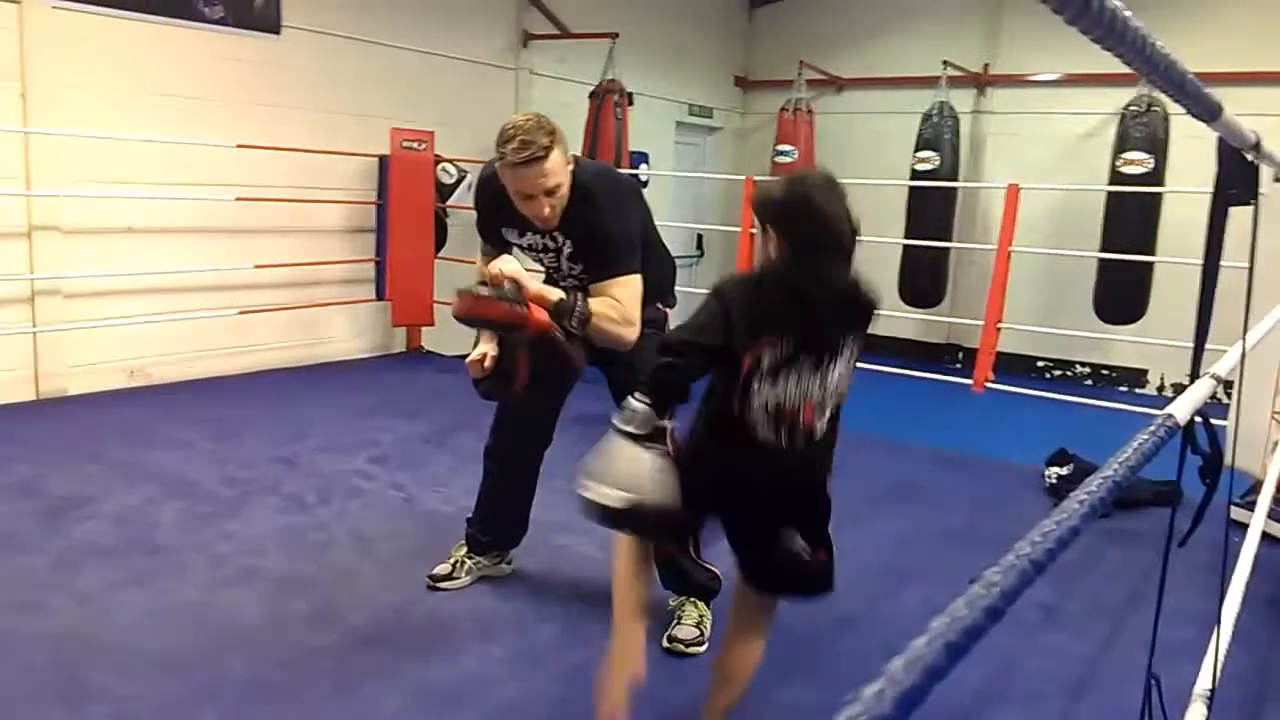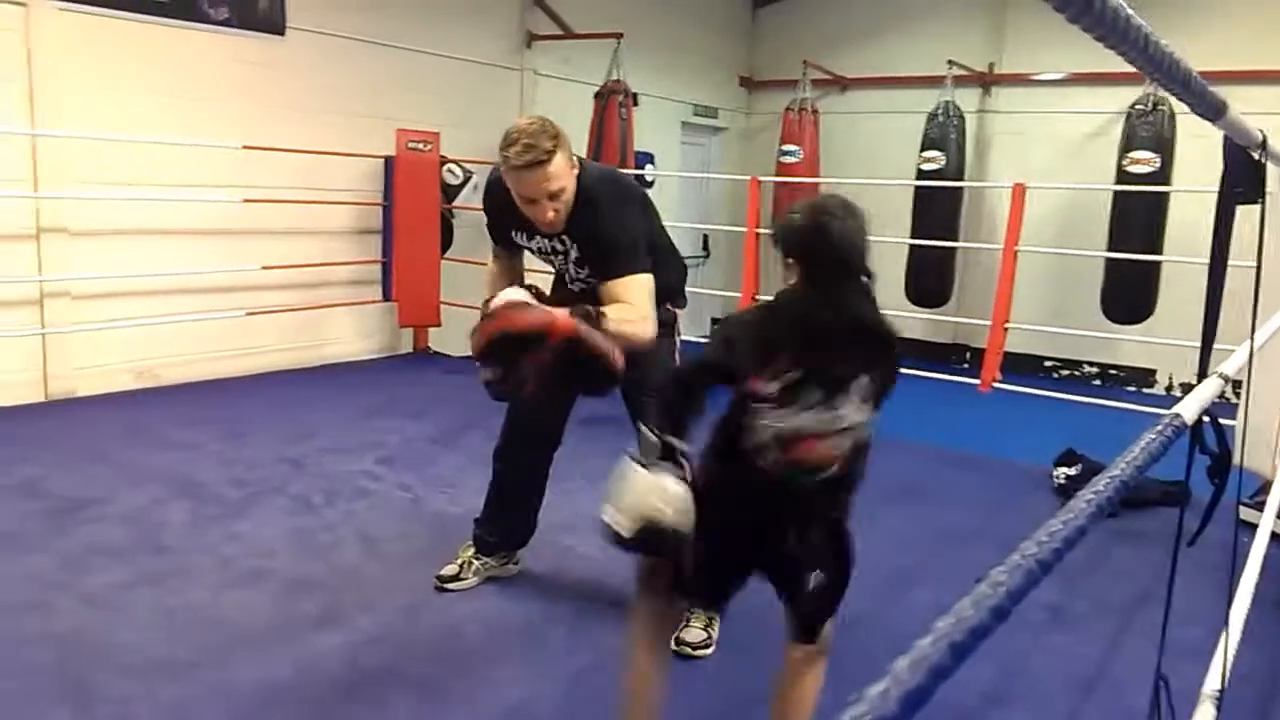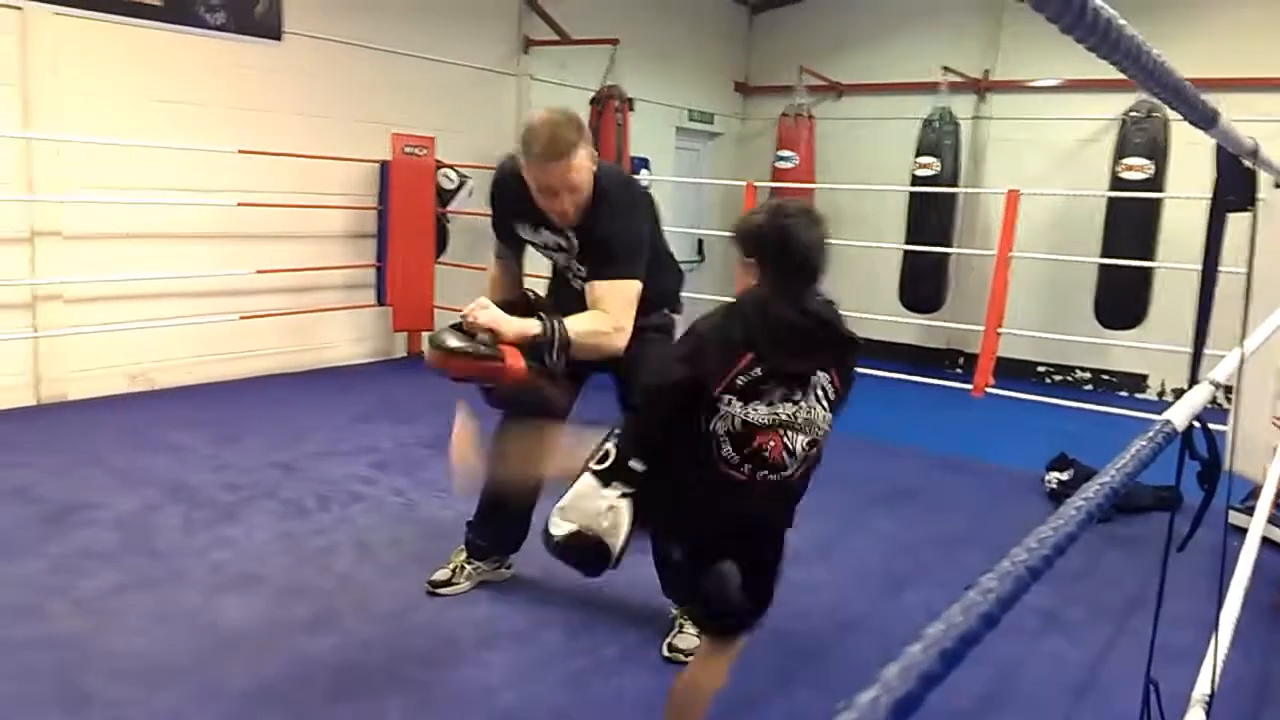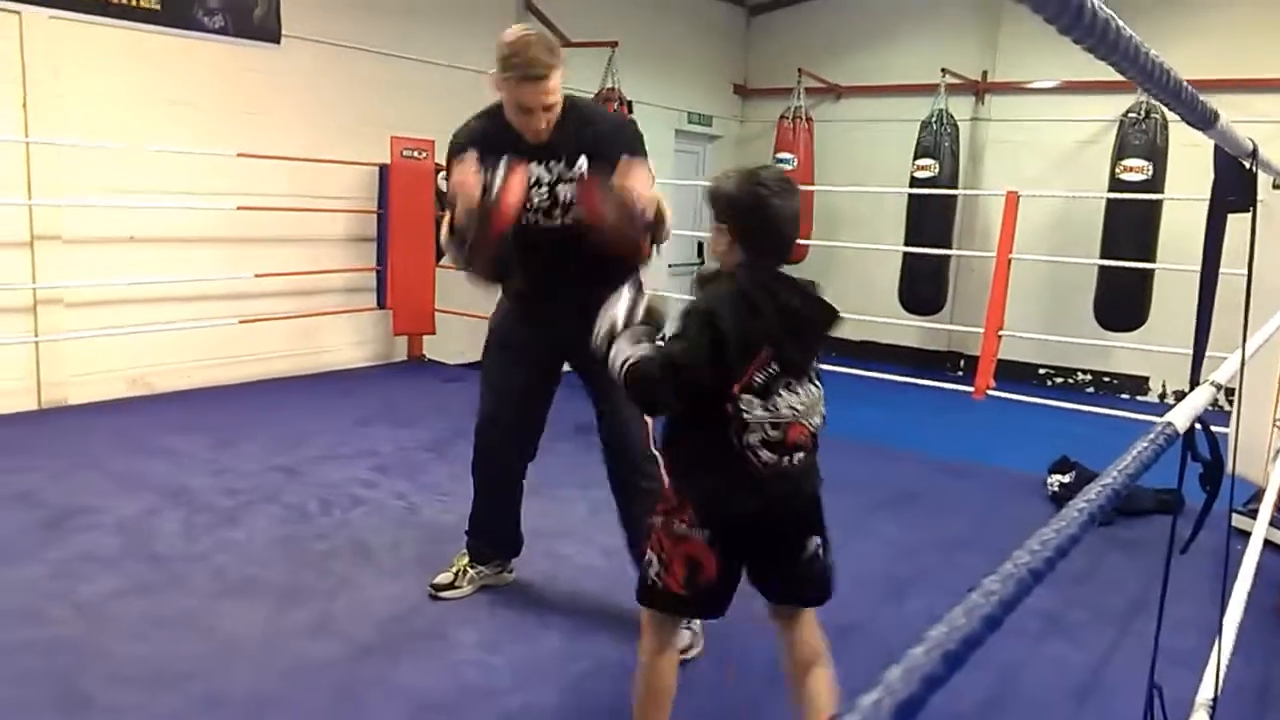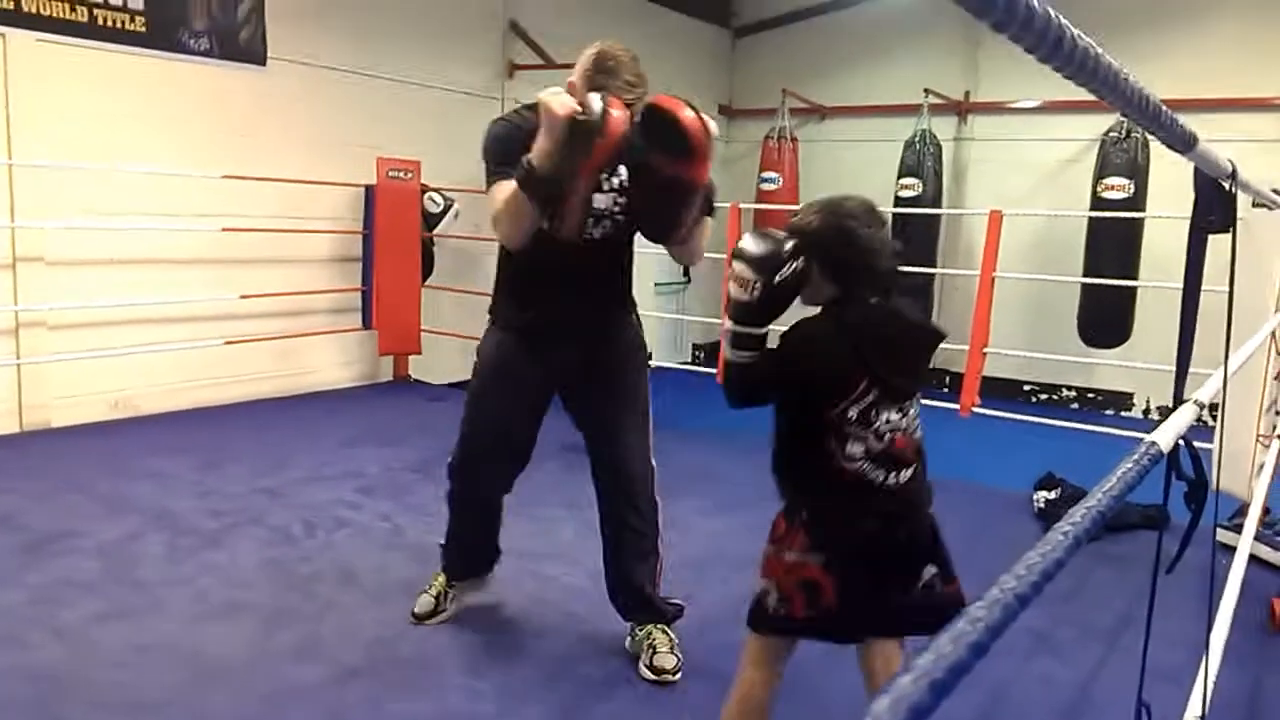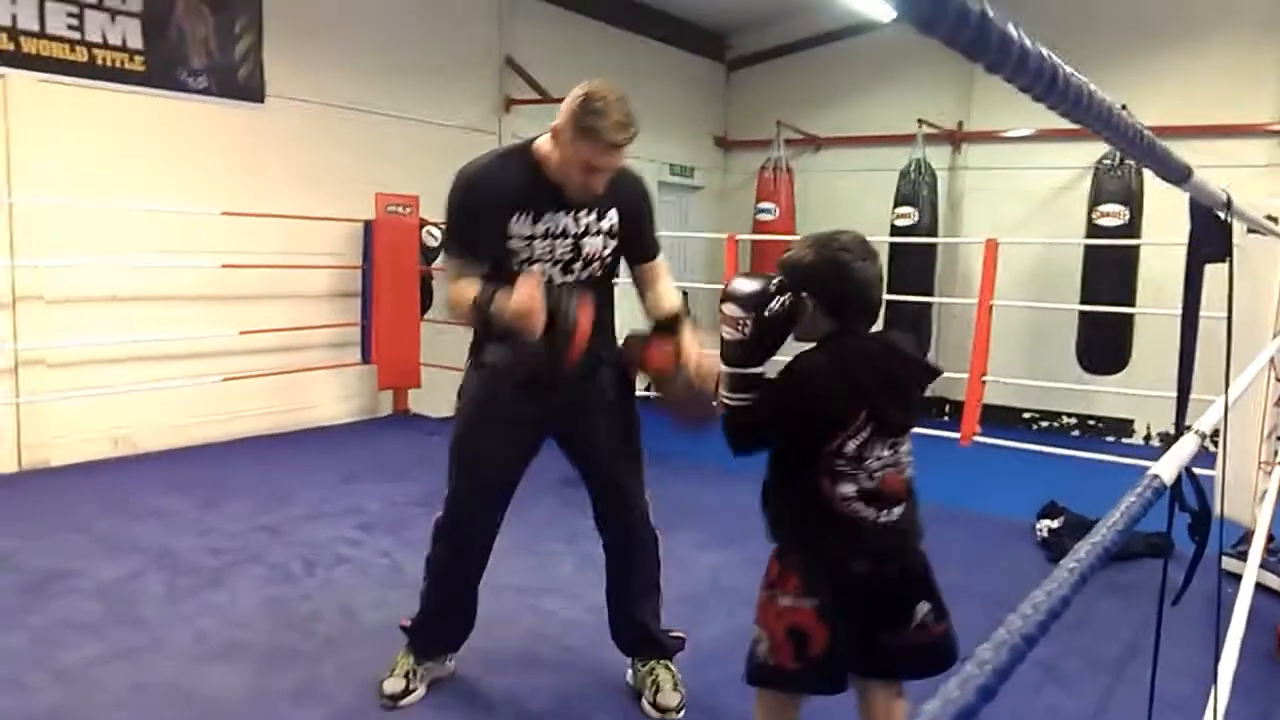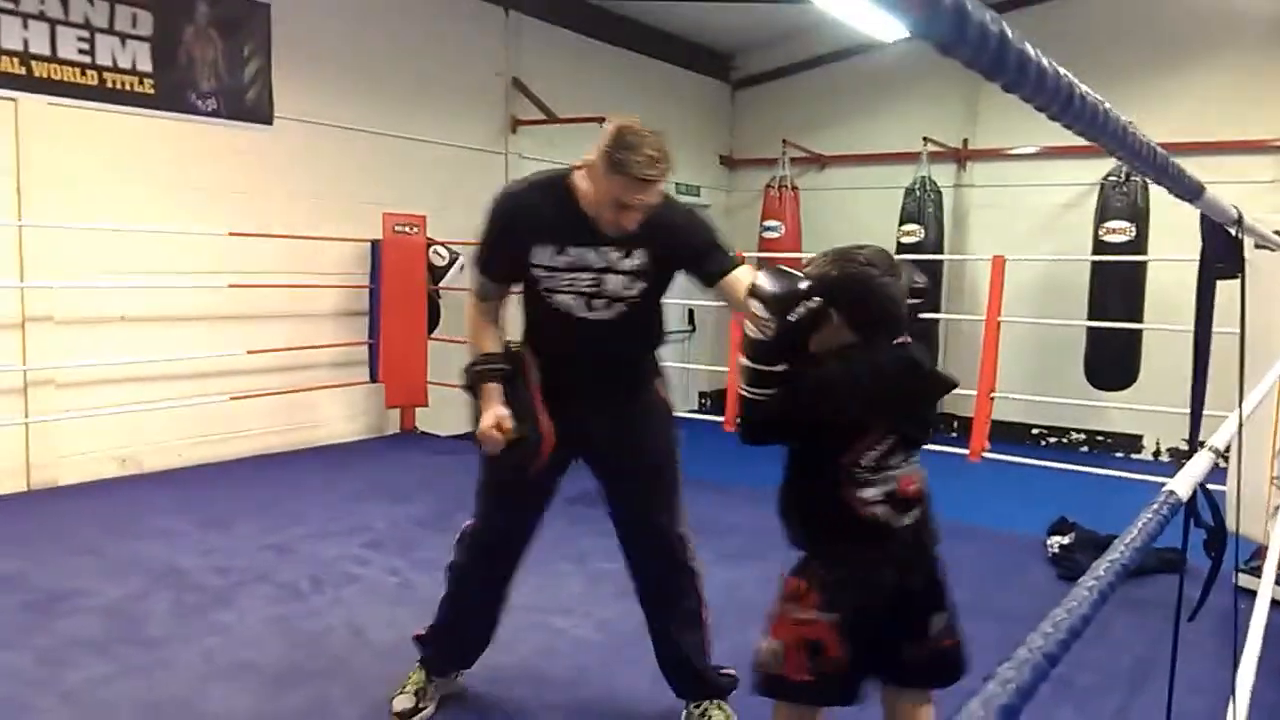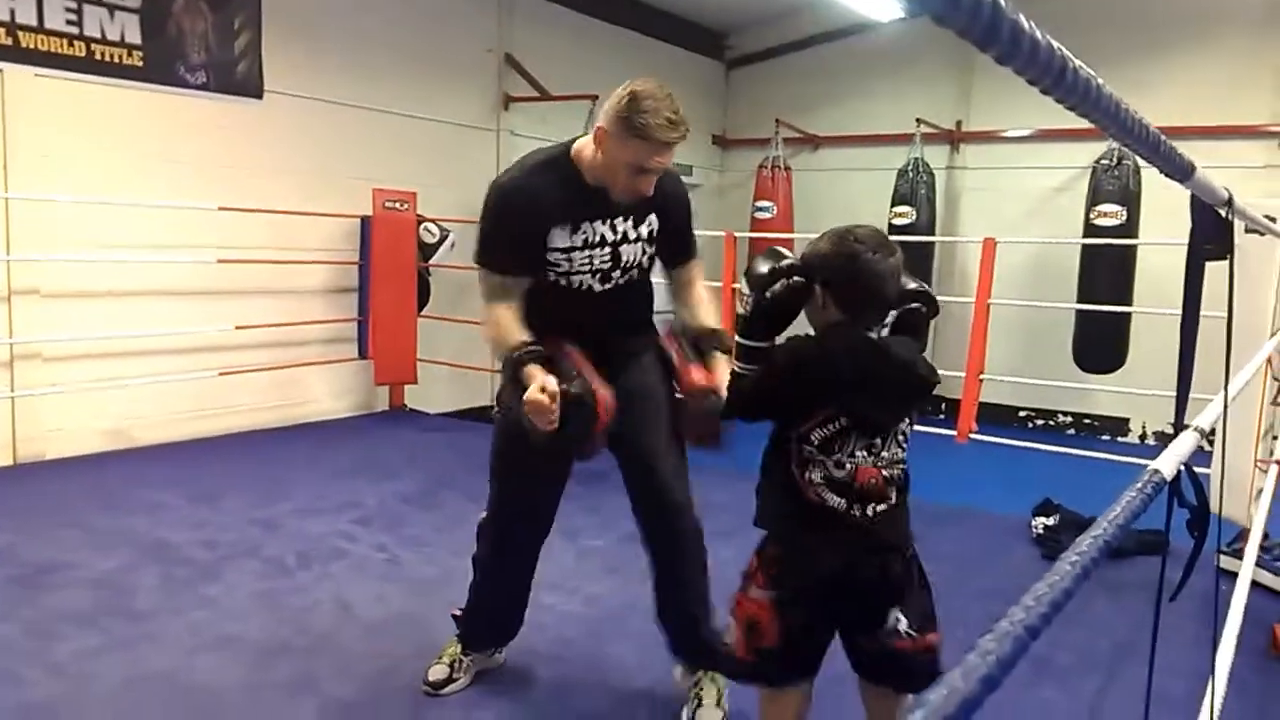
dt=0.4s
person 1, frame 1
left shoulder: (608, 197)
right shoulder: (491, 187)
left elbow: (622, 326)
right elbow: (494, 260)
left wrist: (536, 290)
right wrist: (492, 333)
left hip: (633, 308)
right hip: (558, 301)
right knee: (515, 426)
left ankle: (691, 592)
right ankle: (487, 547)
person 1, frame 2
left shoulder: (613, 200)
right shoulder: (499, 193)
left elbow: (636, 325)
right elbow: (506, 260)
left hip: (644, 308)
right hip: (571, 302)
right knee: (525, 427)
right ankle: (495, 547)
person 1, frame 3
left shoulder: (623, 202)
right shoulder: (507, 184)
left elbow: (612, 332)
right elbow: (507, 257)
left wrist: (521, 328)
right wrist: (497, 326)
left hip: (638, 317)
right hip: (566, 302)
right ankle: (487, 552)
person 1, frame 4
left shoulder: (605, 129)
right shoulder: (476, 141)
left elbow: (647, 222)
left wrist: (640, 204)
right wrist: (466, 213)
left hip: (603, 300)
right hip: (526, 302)
left knee: (629, 444)
right knee: (497, 435)
right ankle: (489, 555)
person 1, frame 5
left shoulder: (644, 146)
right shoulder: (515, 133)
left elbow: (687, 253)
right elbow: (511, 231)
left wrist: (696, 181)
right wrist: (548, 149)
left hip: (608, 337)
right hip: (521, 332)
left knee: (628, 478)
right knee: (478, 465)
left ankle: (648, 618)
right ankle: (462, 570)
person 1, frame 6
left shoulder: (627, 191)
right shoulder: (486, 183)
left elbow: (650, 272)
right elbow: (457, 294)
left wrist: (677, 330)
right wrist: (502, 307)
left hip: (595, 375)
right hip: (505, 375)
left knee: (628, 516)
right knee: (466, 520)
left ankle: (649, 655)
right ankle: (429, 650)
person 1, frame 7
left shoulder: (672, 224)
right shoulder: (523, 208)
left elbow: (740, 283)
right elbow: (484, 304)
right wrist: (491, 391)
left hip: (631, 403)
right hip: (541, 399)
left knee: (661, 547)
right knee: (491, 536)
right ankle: (440, 664)
person 1, frame 8
left shoulder: (666, 191)
right shoulder: (523, 191)
left elbow: (686, 278)
right elbow: (497, 301)
left wrist: (716, 354)
right wrist: (528, 371)
left hip: (634, 365)
right hip: (548, 371)
left knee: (671, 510)
right knee: (514, 517)
left ankle: (702, 662)
right ankle: (481, 640)
person 2, frame 1
left shoulder: (743, 295)
right shoulder: (854, 305)
left elbow: (672, 370)
left wrist: (636, 442)
left hip: (716, 470)
right hip: (796, 490)
left knee: (636, 529)
right knee: (752, 617)
left ankle: (624, 656)
person 2, frame 2
left shoulder: (761, 326)
right shoulder: (877, 341)
left elbow: (683, 390)
left wrist: (656, 469)
left hip: (726, 500)
right hip: (823, 519)
left knee: (656, 592)
right knee: (809, 645)
person 2, frame 3
left shoulder: (722, 329)
right shoulder: (835, 348)
left elbow: (655, 405)
left wrist: (608, 478)
left hip: (680, 493)
right hip: (755, 527)
left knee: (593, 458)
right knee: (724, 641)
left ankle: (484, 457)
person 2, frame 4
left shoulder: (716, 309)
right shoulder: (805, 308)
left elbow: (653, 389)
left wrist: (622, 340)
left hip: (709, 502)
right hip: (791, 497)
left knee: (659, 628)
right knee: (798, 620)
person 2, frame 5
left shoulder: (813, 344)
right shoulder: (905, 330)
left elbow: (741, 386)
left wrist: (746, 313)
left hip: (824, 525)
right hip: (898, 520)
left knee: (765, 651)
right knee: (881, 643)
person 2, frame 6
left shoulder: (811, 376)
right shoulder: (896, 362)
left elbow: (742, 434)
left wrist: (742, 355)
left hip: (818, 567)
right hip: (893, 557)
person 2, frame 7
left shoulder: (825, 383)
right shoulder: (911, 369)
left elbow: (755, 425)
left wrist: (766, 347)
left hip: (839, 576)
right hip: (912, 567)
person 2, frame 8
left shoulder: (799, 363)
right shoulder: (906, 364)
left elbow: (740, 403)
left wrist: (756, 326)
right wrist: (910, 320)
left hip: (800, 560)
right hip: (884, 561)
